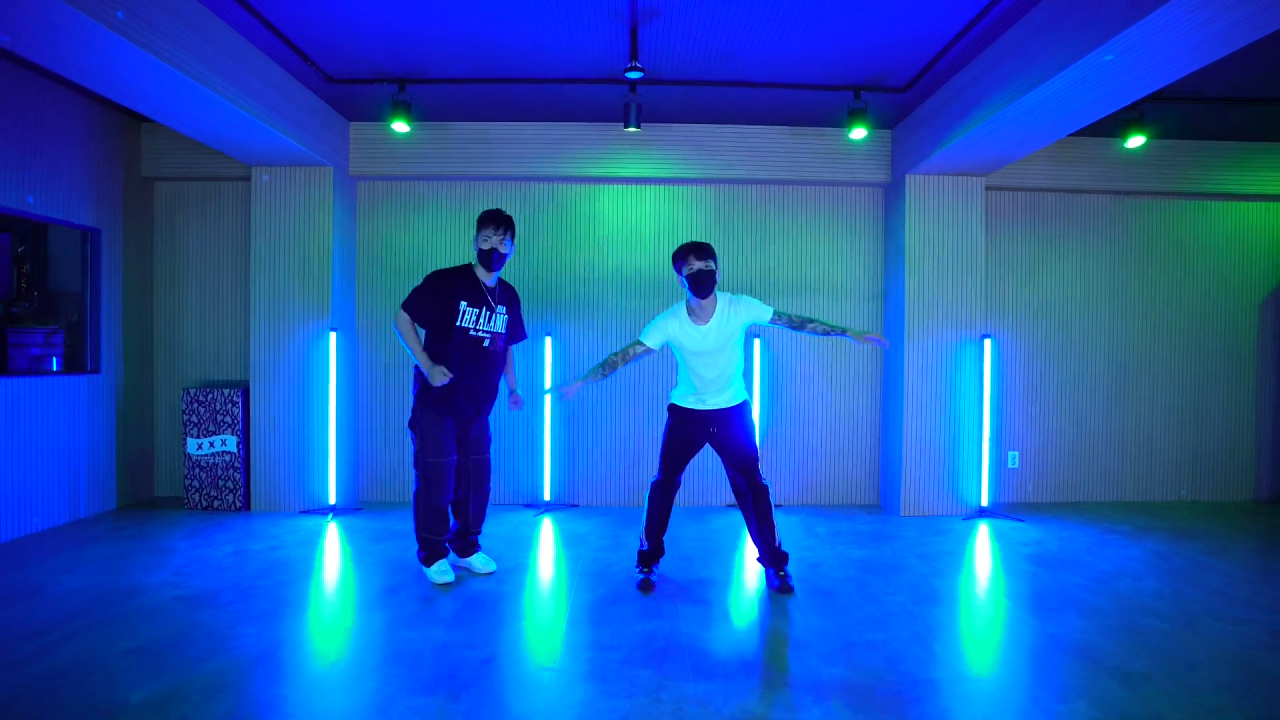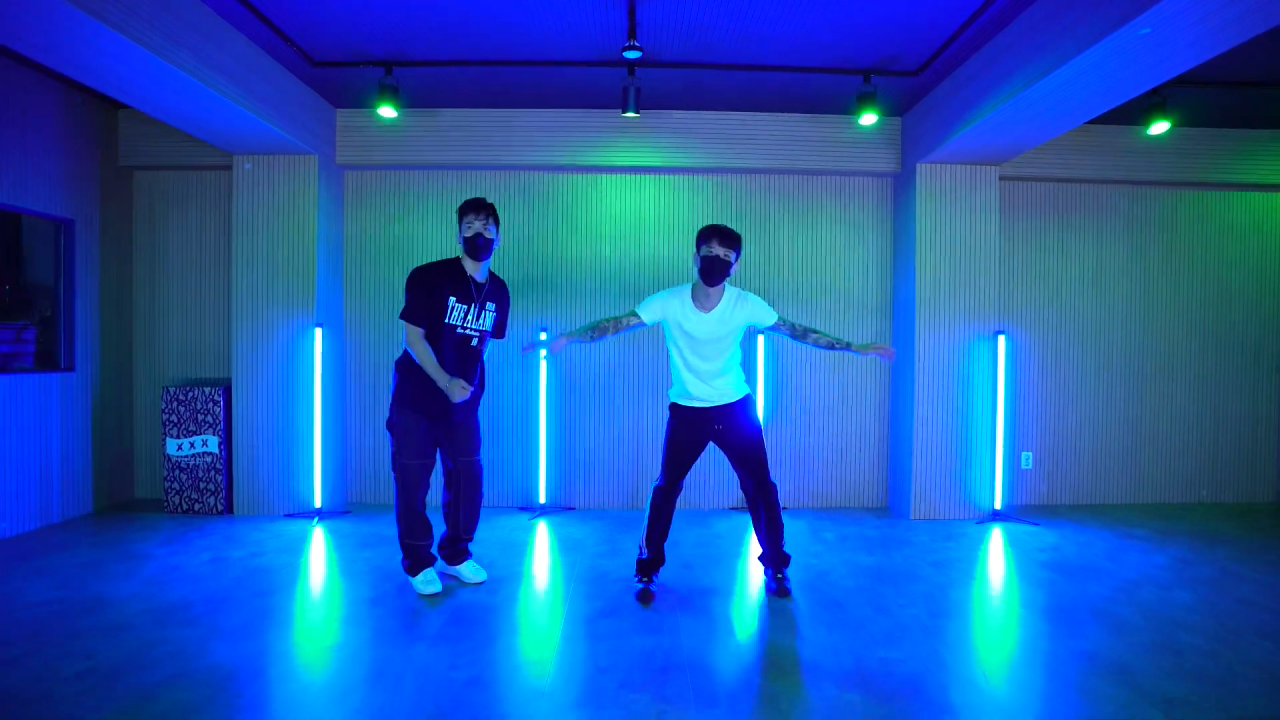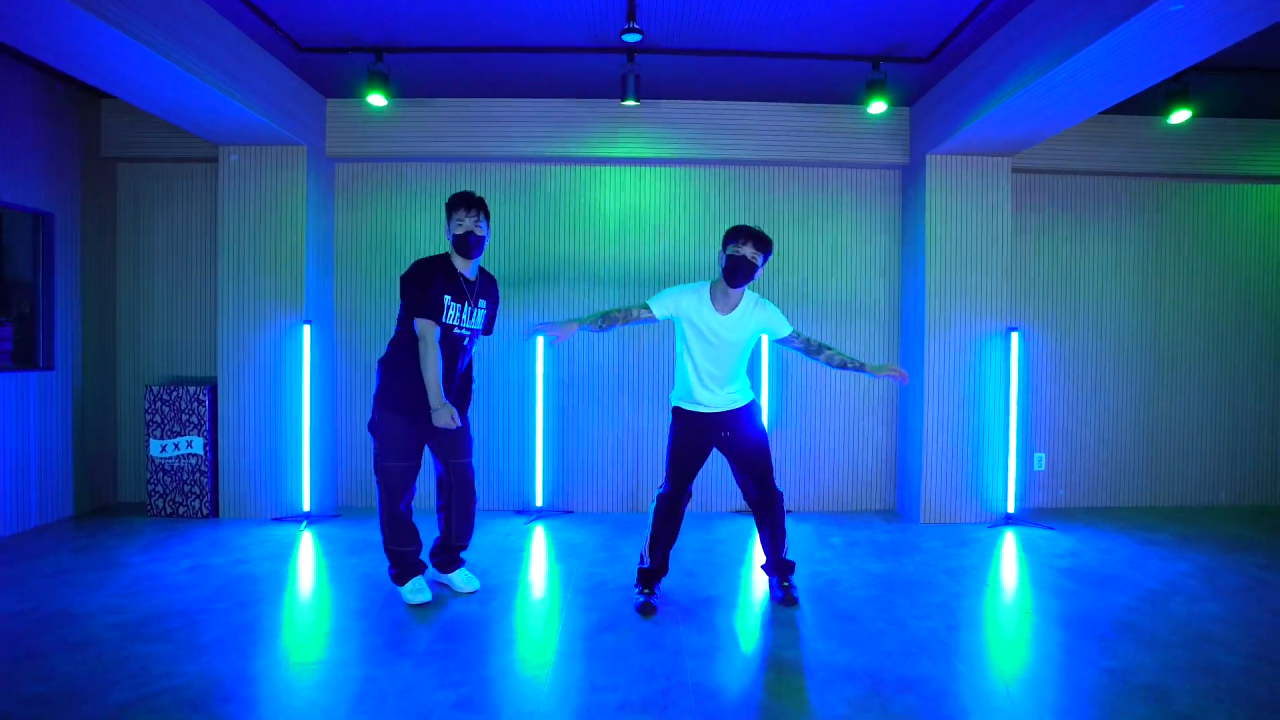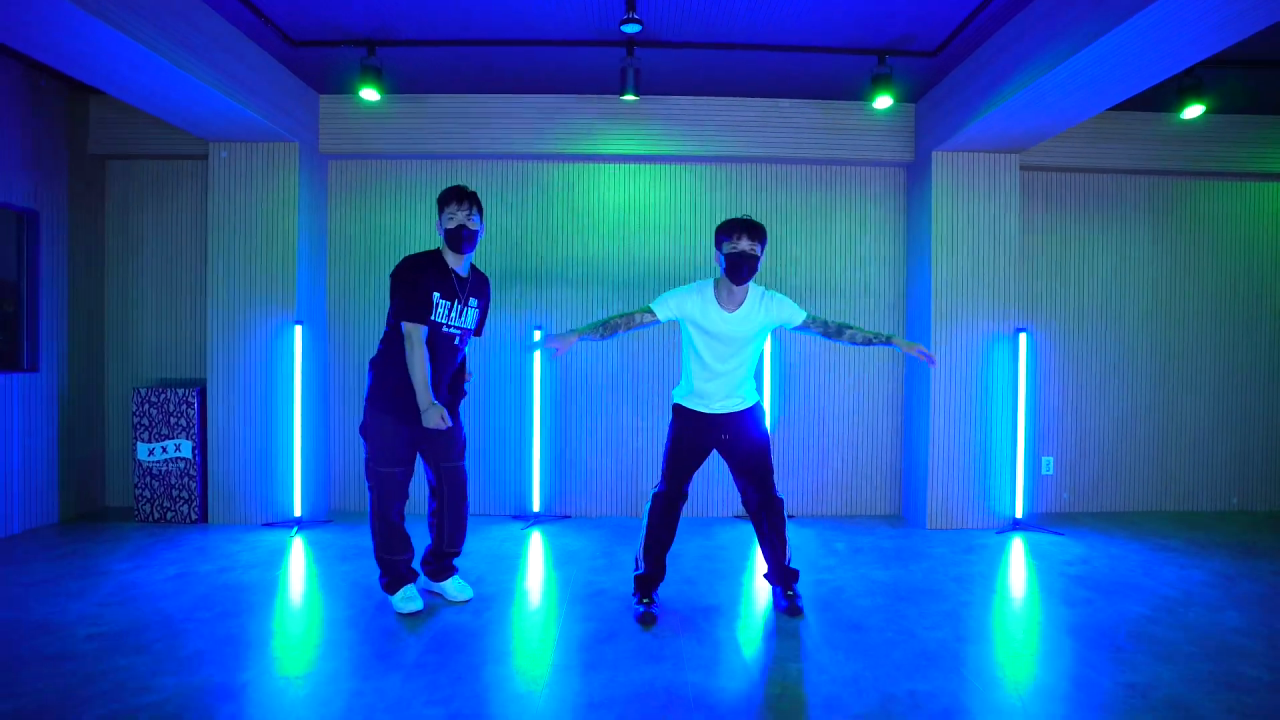
dt=0.2s
person 1, frame 1
left shoulder: (508, 297)
right shoulder: (444, 283)
right elbow: (403, 319)
left wrist: (513, 388)
right wrist: (426, 365)
left hip: (476, 404)
right hip: (436, 400)
left knee: (476, 476)
right knee: (436, 478)
left ankle: (465, 547)
right ankle: (432, 554)
person 1, frame 2
left shoulder: (498, 290)
right shoulder: (429, 277)
right elbow: (412, 335)
right wrist: (446, 383)
left hip: (462, 402)
right hip: (416, 398)
left knee: (467, 479)
right knee: (413, 481)
left ankle: (455, 555)
right ankle: (418, 563)
person 1, frame 3
left shoulder: (487, 286)
right shoulder: (423, 274)
right elbow: (428, 340)
right wrist: (436, 402)
left hip: (452, 401)
right hip: (401, 398)
left knee: (460, 483)
right knee: (396, 487)
left ankle: (448, 562)
right ankle: (406, 571)
person 1, frame 4
left shoulder: (480, 284)
right shoulder: (413, 271)
right elbow: (413, 339)
left wrist: (462, 375)
right wrist: (425, 403)
left hip: (445, 403)
right hip: (394, 401)
left knee: (452, 489)
right knee: (389, 492)
left ankle: (440, 570)
right ankle: (397, 579)
person 2, frame 1
left shoulder: (741, 308)
right shoulder: (669, 323)
left elbow: (791, 321)
right elbow: (626, 355)
left wrist: (849, 333)
right wrist: (581, 382)
left hip: (732, 412)
right hip: (686, 413)
left knee: (751, 486)
right knee: (664, 484)
left ankle: (774, 564)
right ankle: (647, 561)
person 2, frame 2
left shoulder: (746, 305)
right shoulder: (669, 303)
left elbow: (795, 331)
right elbow: (617, 324)
left wrist: (855, 347)
right wrist: (566, 339)
left hip: (735, 408)
right hip: (687, 411)
left knee: (760, 485)
right knee: (666, 487)
left ankle: (775, 565)
right ankle: (647, 570)
person 2, frame 3
left shoulder: (762, 312)
right shoulder: (683, 299)
left elbow: (809, 346)
right elbow: (628, 315)
left wrist: (870, 368)
right wrist: (575, 325)
left hip: (741, 413)
right hip: (690, 415)
left knee: (766, 494)
right knee: (672, 495)
left ankle: (779, 573)
right ankle: (648, 580)
person 2, frame 4
left shoulder: (771, 305)
right shoulder: (688, 299)
left elbow: (828, 328)
right elbow: (632, 319)
left wrist: (893, 341)
right wrist: (577, 335)
left hip: (743, 416)
right hip: (692, 415)
left knee: (764, 499)
right knee: (668, 496)
left ankle: (782, 581)
right ankle: (646, 587)
